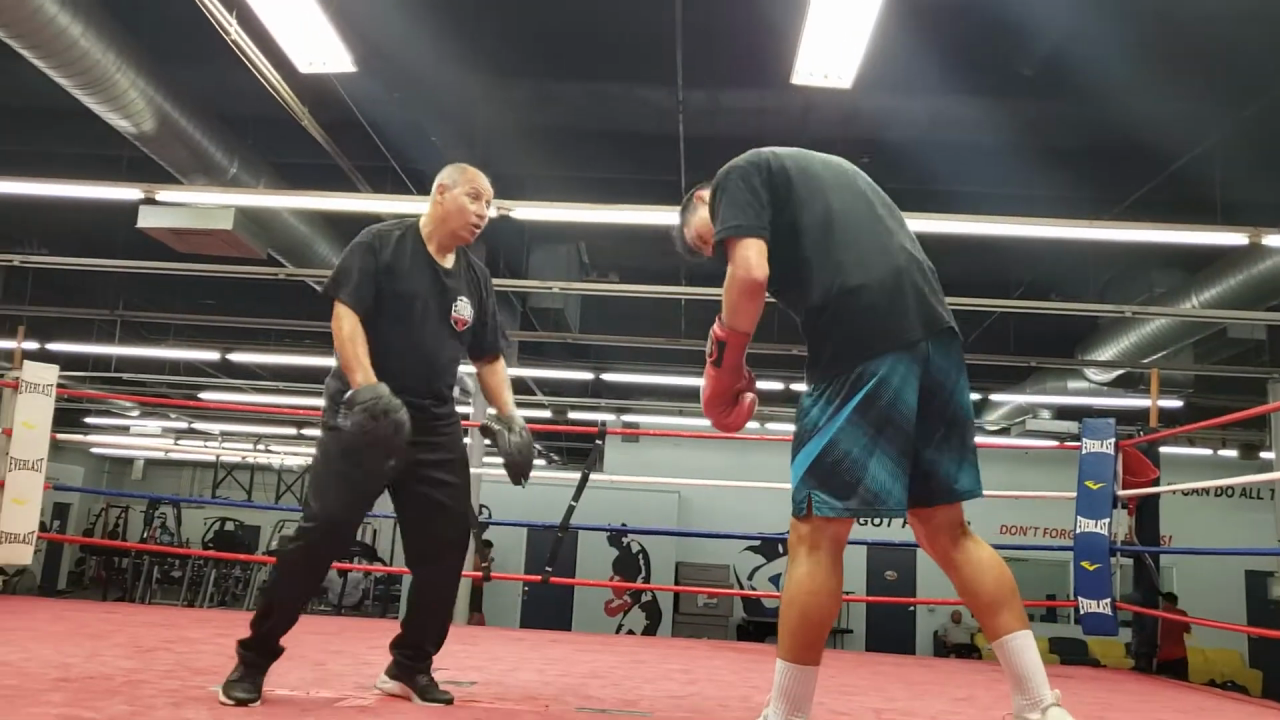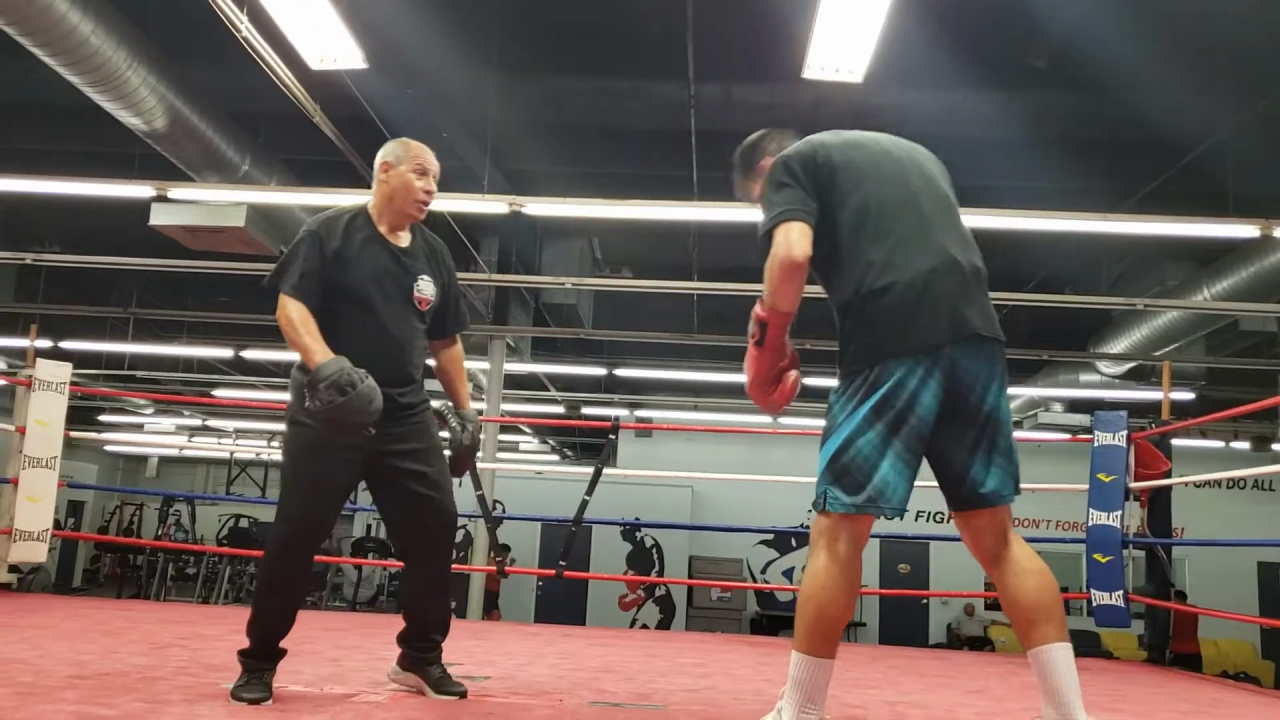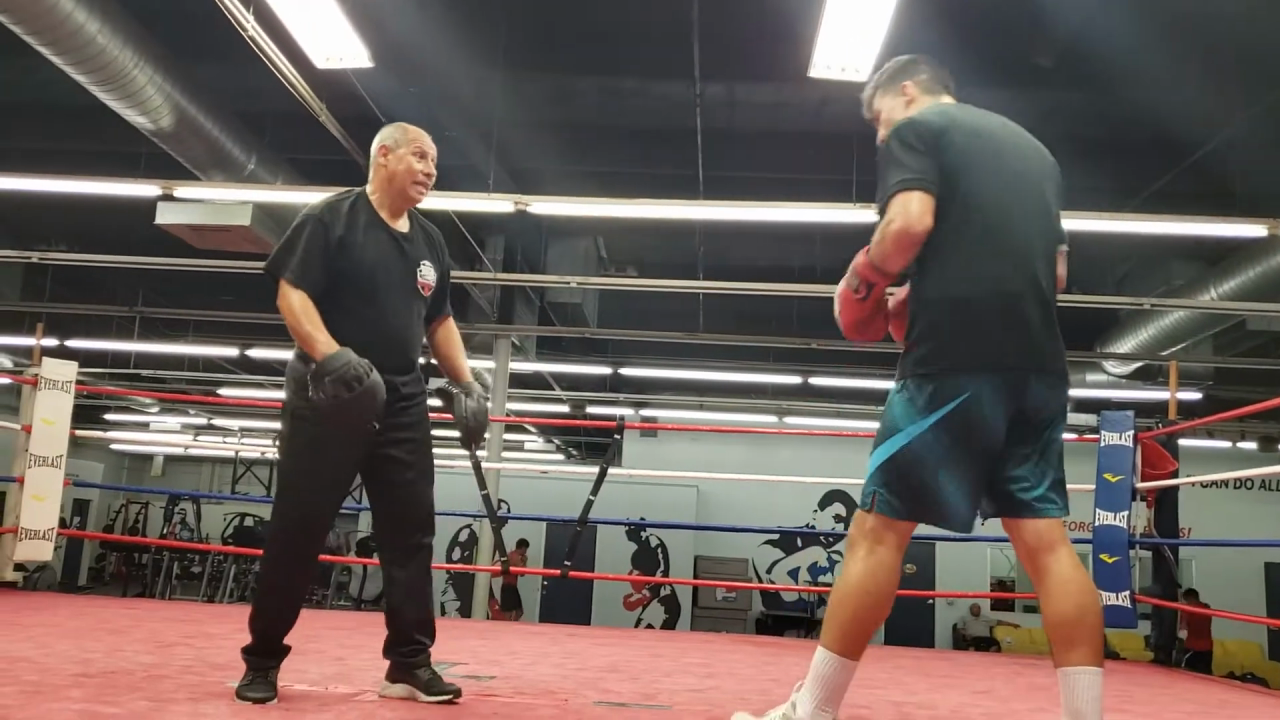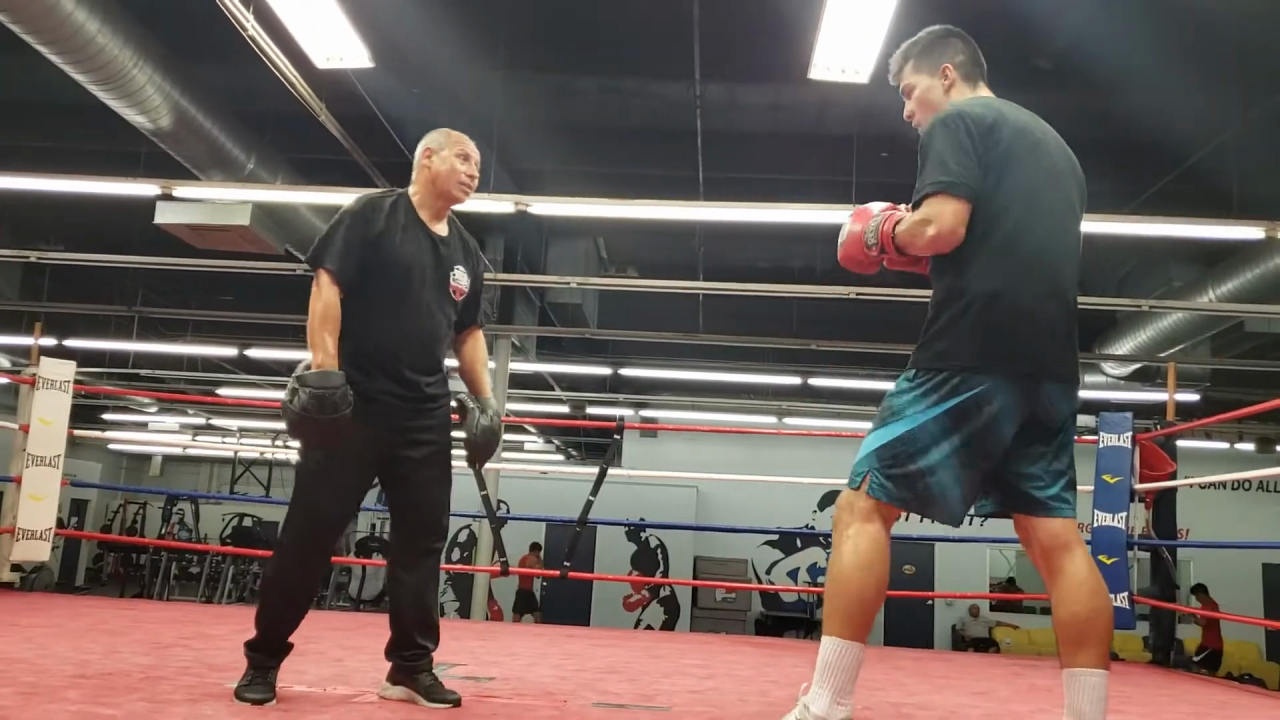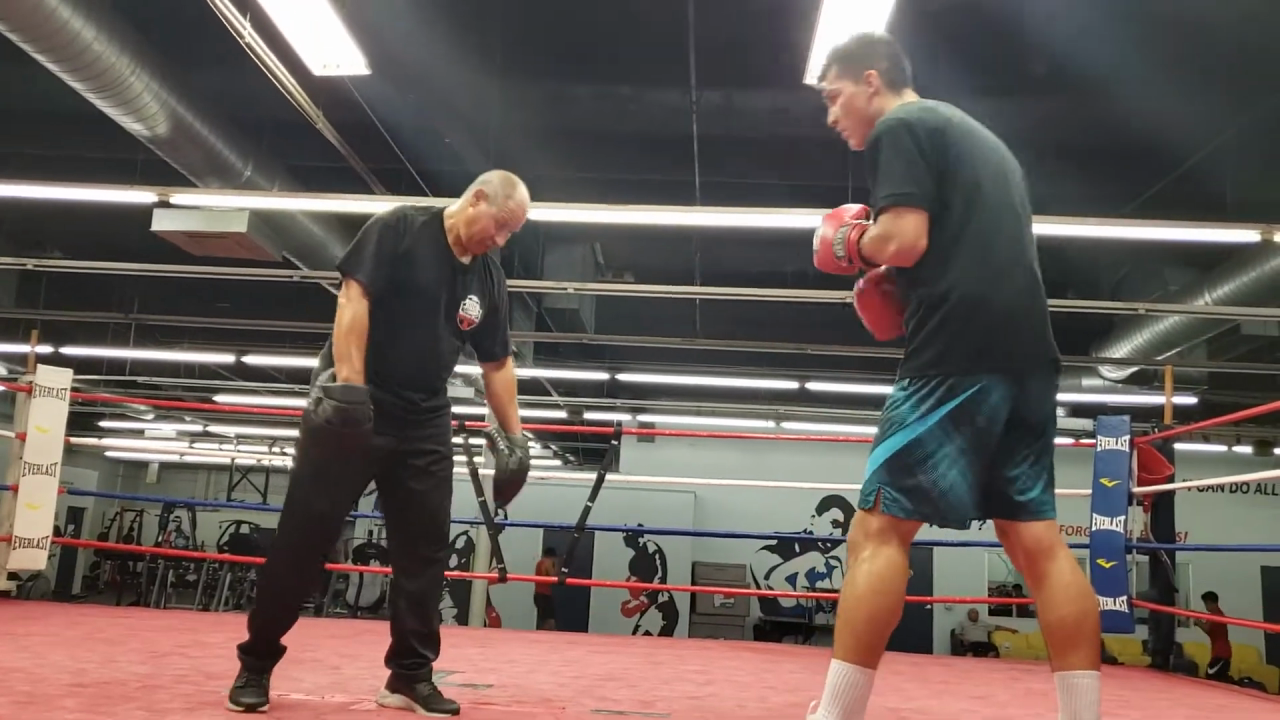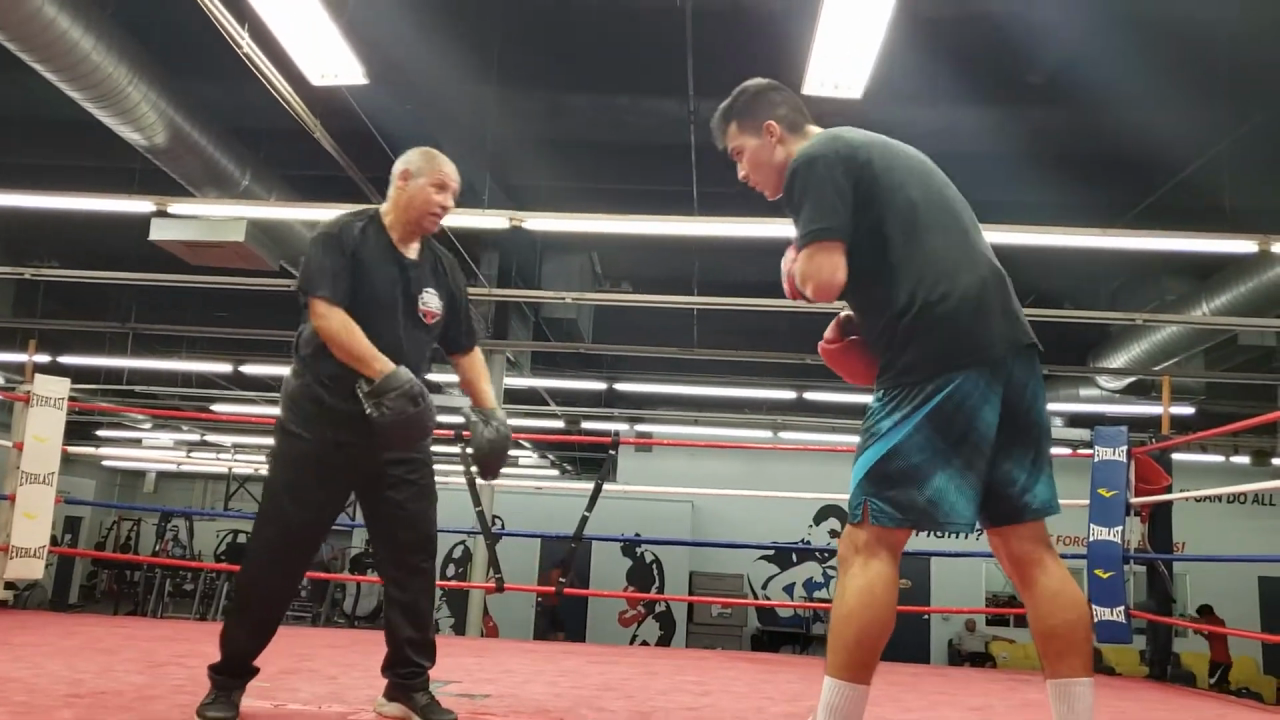
dt=0.3s
person 1, frame 1
left shoulder: (738, 175)
right shoulder: (832, 168)
left elbow: (750, 273)
left wrist: (724, 360)
left hip: (861, 350)
right hip: (932, 336)
left knee: (816, 533)
right knee: (945, 528)
person 1, frame 2
left shoulder: (795, 164)
right shoulder: (913, 152)
left elbow: (794, 256)
left wrist: (766, 340)
left hip: (889, 347)
right hip: (973, 336)
left knee: (836, 531)
right knee: (993, 535)
person 1, frame 3
left shoulder: (917, 133)
right shoulder: (1032, 150)
left elbow: (910, 222)
left wrist: (861, 280)
left hip: (950, 358)
right hip: (1036, 363)
left knee: (879, 531)
right knee: (1046, 541)
person 1, frame 4
left shoulder: (957, 123)
right shoulder: (1057, 147)
left elbow: (941, 227)
left wrist: (883, 237)
left hip: (969, 356)
right hip: (1048, 364)
left knee: (864, 508)
right knee: (1056, 542)
person 1, frame 5
left shoulder: (900, 126)
right shoulder: (979, 138)
left elbow: (905, 241)
left wrist: (852, 245)
right wrist: (896, 284)
left hip: (958, 357)
right hip: (1025, 357)
left knee: (880, 529)
right knee: (1037, 543)
person 1, frame 6
left shoulder: (815, 161)
right shoulder: (884, 151)
left elbow: (821, 281)
left wrist: (799, 258)
right wrist: (866, 320)
left hip: (939, 362)
right hip: (1006, 349)
left knee: (870, 542)
right knee: (1027, 547)
person 2, frame 1
left shoulder: (475, 277)
right shoulder: (381, 244)
left elbow: (489, 358)
right elbow: (344, 314)
left wrist: (510, 422)
right wrist: (367, 386)
left hip: (435, 427)
right hip: (363, 417)
left knee: (445, 545)
right knee: (323, 528)
left ankle: (410, 665)
right ankle: (255, 657)
person 2, frame 2
left shoulder: (434, 255)
right shoulder: (329, 233)
left elbow: (446, 339)
right elbow: (290, 305)
left wrist: (464, 409)
right wrist: (326, 365)
left hip: (406, 414)
right hip: (329, 411)
left knee: (435, 527)
right knee: (297, 534)
left ankle: (421, 656)
right ankle: (259, 660)
person 2, frame 3
left shoulder: (429, 241)
right shoulder: (330, 218)
left elbow: (439, 321)
right elbow: (290, 294)
left wrist: (466, 384)
right wrist: (332, 356)
left hip: (402, 407)
right hip: (328, 402)
left knee: (412, 532)
right knee: (297, 530)
left ankle: (409, 665)
right ankle: (262, 661)
person 2, frame 4
left shoulder: (465, 250)
right shoulder: (371, 214)
left elbow: (468, 332)
right elbow: (327, 285)
left wrist: (483, 400)
right wrist: (323, 367)
left hip: (425, 412)
right hip: (353, 401)
left knee: (422, 536)
right knee: (312, 527)
left ankle: (411, 666)
right ankle: (264, 659)
person 2, frame 5
left shoulder: (489, 277)
right shoulder: (398, 230)
left elbow: (497, 361)
right elbow: (355, 299)
left wrist: (512, 437)
right wrist: (347, 384)
left hip: (424, 424)
right hip: (356, 410)
left knee: (425, 546)
right knee: (305, 534)
left ankle: (410, 675)
right ankle: (256, 662)
person 2, frame 6
left shoulder: (442, 269)
right shoulder: (341, 238)
left elbow: (464, 348)
right elbow: (324, 314)
left wrist: (489, 412)
right wrist: (386, 374)
left hip: (401, 432)
right hip: (320, 423)
left knee: (412, 556)
right knee: (279, 552)
